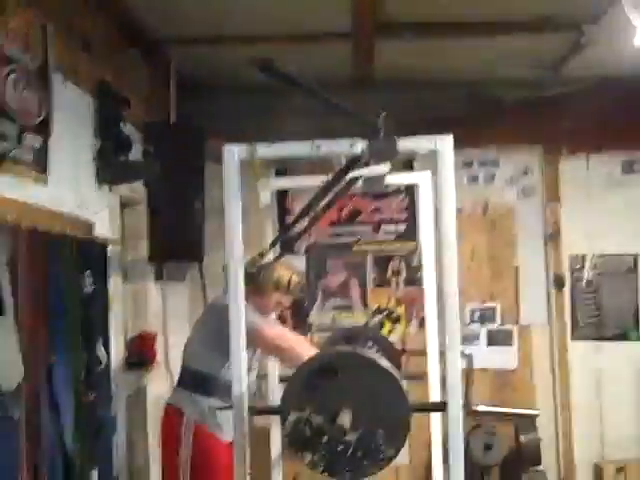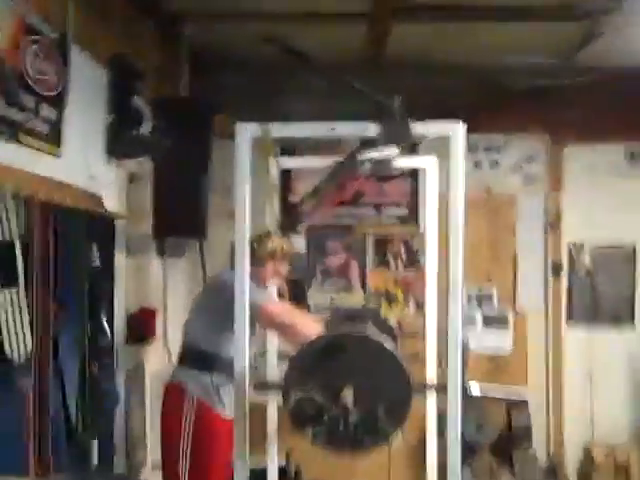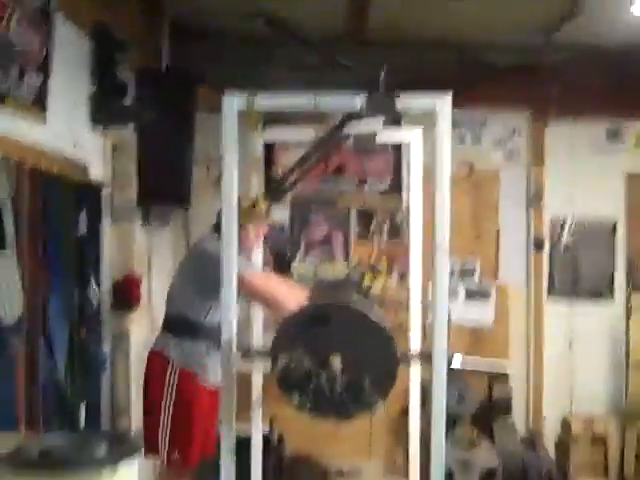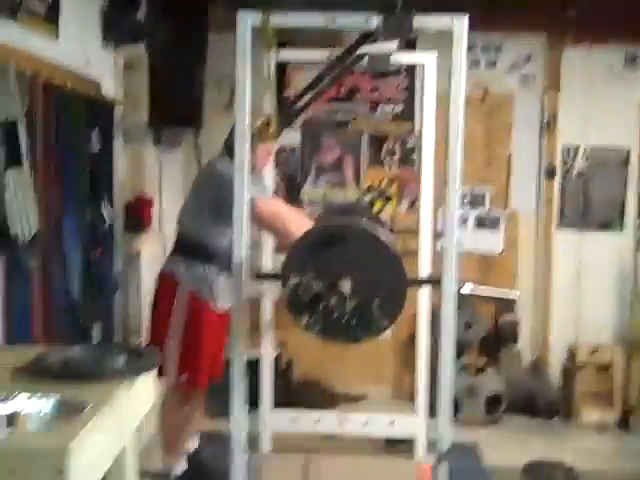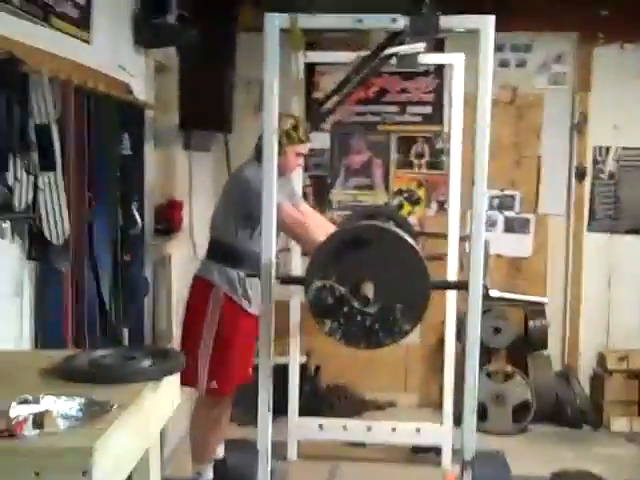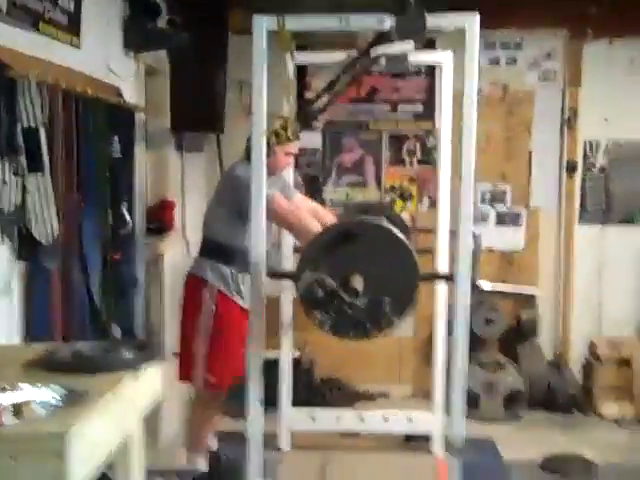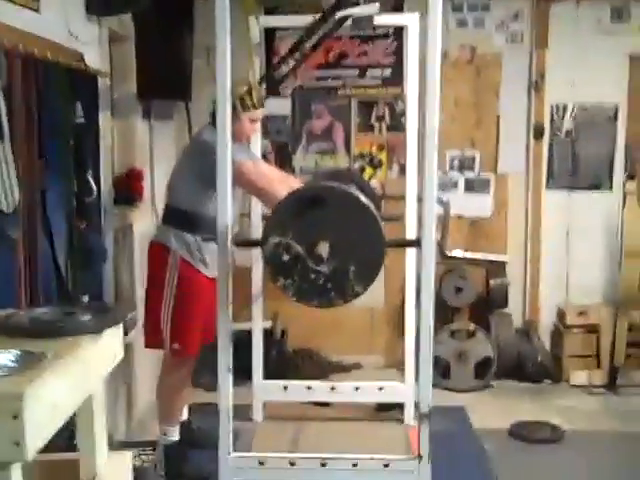
dt=0.2s
person 1, frame 1
left shoulder: (254, 313)
right shoulder: (230, 309)
left elbow: (296, 341)
right elbow: (281, 346)
left hip: (221, 421)
right hip: (196, 420)
person 1, frame 2
left shoulder: (252, 289)
right shoulder: (230, 283)
left elbow: (295, 317)
right elbow: (283, 321)
left hip: (221, 398)
right hip: (198, 397)
person 1, frame 3
right shoulder: (211, 252)
left elbow: (276, 284)
right elbow: (265, 293)
left hip: (206, 366)
right hip: (180, 364)
left knee: (192, 452)
person 1, frame 4
left shoulder: (246, 178)
right shoulder: (224, 173)
left elbow: (285, 213)
right elbow: (274, 220)
left hip: (216, 290)
right hip: (190, 288)
left knee: (200, 381)
right knee: (182, 385)
person 1, frame 5
left shoulder: (279, 182)
right shoulder: (252, 179)
left elbow: (315, 220)
right elbow: (299, 228)
left hip: (246, 293)
right hip: (222, 292)
left knee: (227, 387)
right knee: (213, 392)
person 1, frame 6
left shoulder: (272, 180)
right shoulder: (243, 177)
left elbow: (310, 209)
right elbow: (292, 219)
left hip: (236, 287)
right hip: (215, 286)
left knee: (223, 379)
right knee: (209, 383)
left ankle: (208, 454)
right ankle: (197, 469)
person 1, frame 7
left shoulder: (235, 147)
right shoulder: (210, 144)
left elbow: (277, 176)
right elbow: (262, 186)
left hip: (202, 256)
right hip: (179, 255)
left knee: (191, 348)
right knee: (178, 352)
left ankle: (179, 424)
right ankle: (168, 447)
